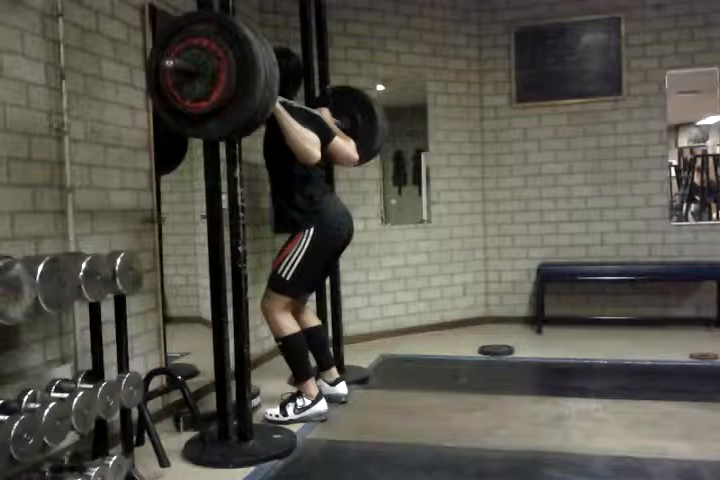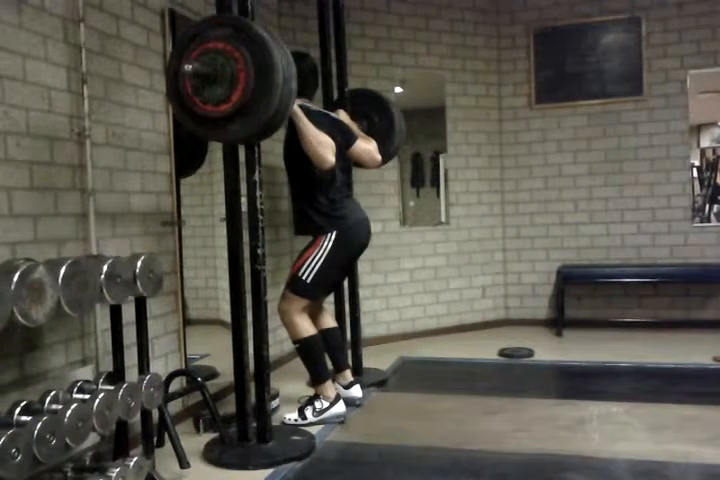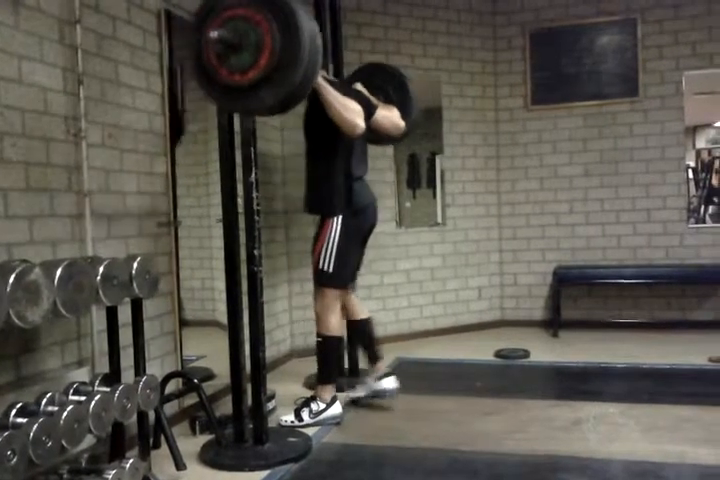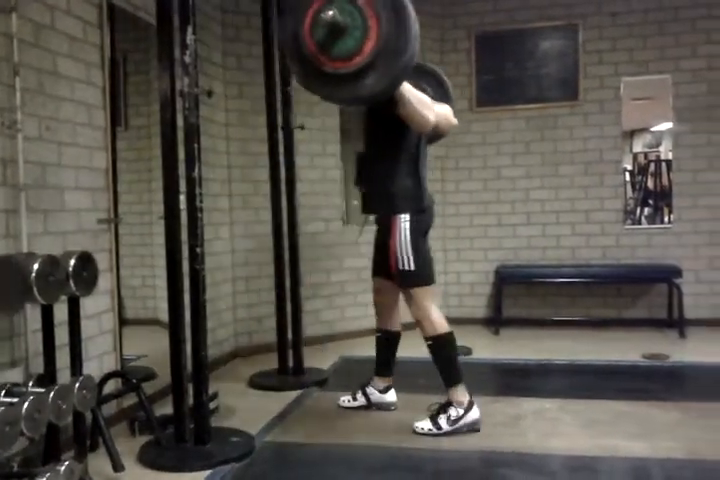
dt=1s
person 1, frame 1
left shoulder: (288, 115)
right shoulder: (307, 115)
left elbow: (311, 154)
right elbow: (350, 156)
left wrist: (275, 108)
right wrist: (329, 122)
left hip: (317, 224)
right hip: (335, 219)
left knee: (275, 305)
right knee: (295, 303)
left ankle: (310, 396)
right ankle: (331, 380)
person 1, frame 2
left shoulder: (307, 120)
right shoulder: (328, 119)
left elbow: (325, 159)
right elbow: (372, 157)
left wrist: (293, 112)
right wrist: (349, 124)
left hip: (337, 228)
right hip: (352, 224)
left knee: (291, 307)
right knee: (312, 304)
left ankle: (328, 399)
right ankle: (346, 382)
person 1, frame 3
left shoulder: (326, 92)
right shoulder: (344, 90)
left elbow: (354, 125)
right elbow: (396, 124)
left wrist: (317, 82)
right wrist: (366, 95)
left hip: (342, 209)
right hip: (358, 204)
left knee: (327, 302)
right knee: (343, 293)
left ankle: (325, 400)
right ankle: (378, 372)
person 1, frame 4
right shoulder: (395, 89)
left elbow: (425, 119)
right elbow: (448, 120)
right wrist: (405, 87)
left hip: (402, 209)
right hip: (398, 207)
left knee: (421, 303)
right knee: (385, 297)
left ankle: (460, 402)
right ankle: (381, 386)
